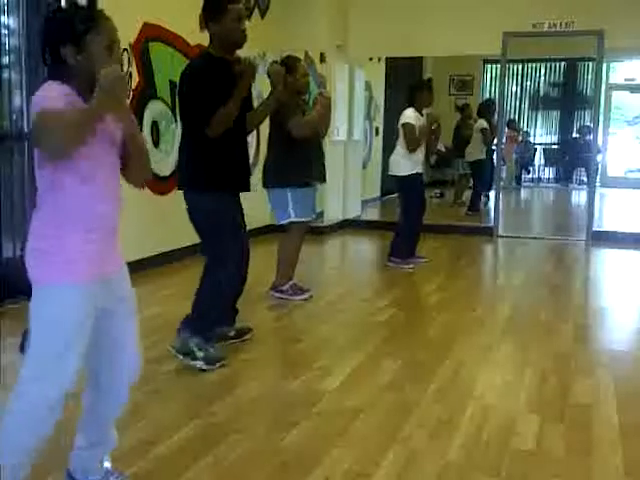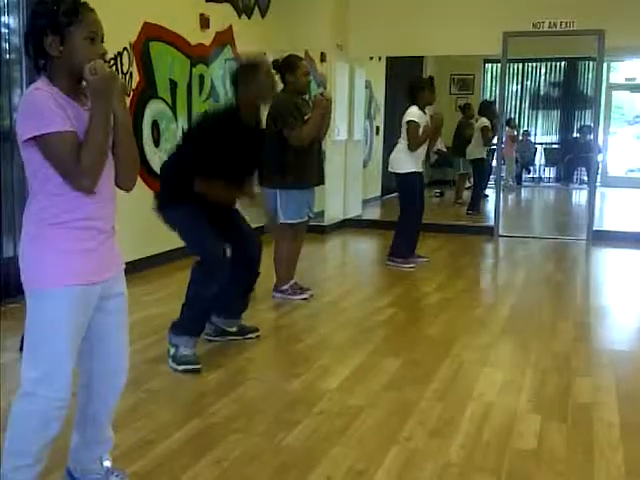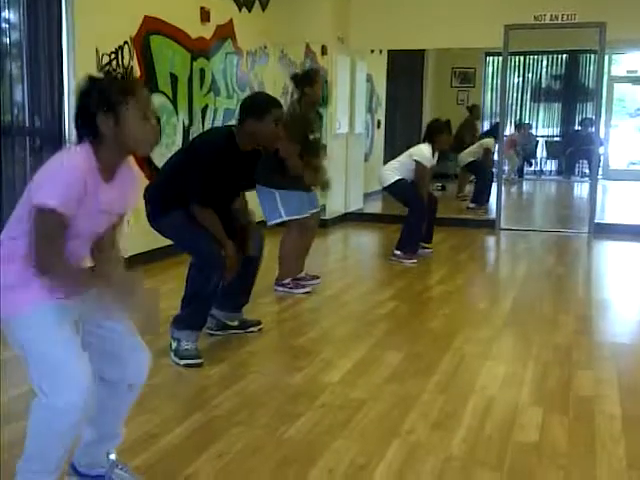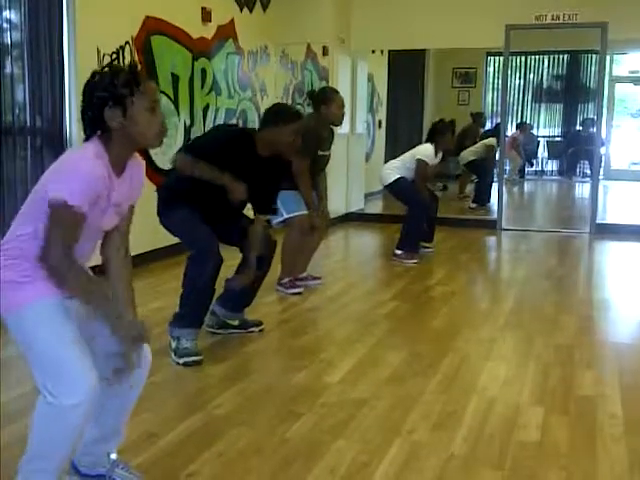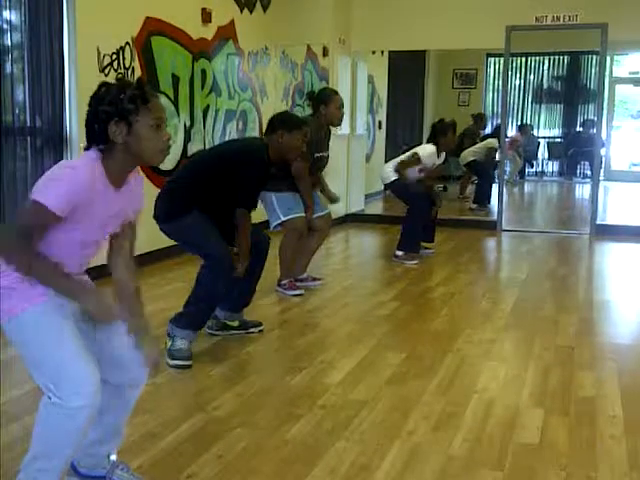
dt=0.5s
person 1, frame 1
left shoulder: (107, 108)
right shoulder: (56, 98)
left elbow: (140, 176)
right elbow: (52, 142)
left wrist: (124, 115)
right wrist: (102, 103)
left hip: (107, 263)
right hip: (64, 267)
left knee: (120, 369)
right knee: (48, 382)
person 1, frame 2
left shoulder: (92, 101)
right shoulder: (39, 101)
left elbow: (127, 179)
right elbow: (83, 177)
left wrist: (118, 108)
right wrist: (101, 105)
left hip: (105, 263)
right hip: (59, 269)
left knee: (109, 373)
right knee: (49, 386)
person 1, frame 3
left shoulder: (127, 175)
right shoulder: (70, 172)
left elbow: (103, 250)
right elbow: (45, 260)
left wrist: (128, 290)
right wrist: (112, 292)
left hip: (73, 287)
left knee: (131, 362)
right knee: (72, 388)
person 1, frame 4
left shoulder: (133, 168)
right shoulder: (84, 168)
left elbow: (116, 248)
right elbow: (54, 256)
left wrist: (129, 320)
right wrist: (114, 316)
left hip: (70, 278)
left knee: (133, 358)
right knee: (76, 388)
person 1, frame 5
left shoulder: (132, 180)
right shoulder: (76, 178)
left elbow: (121, 258)
left wrist: (141, 330)
right wrist: (82, 295)
left hip: (69, 286)
left knee: (130, 364)
right knee: (79, 388)
person 2, frame 1
left shoulder: (233, 68)
right shoulder: (200, 71)
left elbow: (243, 126)
right elbow: (212, 128)
left wrist: (275, 93)
right wrist: (242, 89)
left hip: (226, 179)
right hip: (204, 182)
left knee: (237, 252)
right knee: (225, 256)
left ankle: (221, 323)
right ankle: (193, 336)
person 2, frame 2
left shoulder: (253, 127)
right shoulder: (215, 124)
left elbow: (247, 177)
right elbow: (201, 183)
right wrist: (240, 197)
left hip: (213, 200)
right hip: (180, 199)
left knee: (249, 246)
right knee: (213, 257)
left ankle: (222, 320)
right ankle: (182, 338)
person 2, frame 3
left shoulder: (251, 152)
right shoulder: (213, 148)
left elbow: (237, 196)
right elbow: (200, 208)
left wrist: (249, 229)
right wrist: (228, 246)
left hip: (210, 204)
right hip: (168, 206)
left knee: (252, 242)
right knee: (210, 256)
left ankle: (224, 315)
right ankle: (183, 334)
person 2, frame 4
left shoulder: (276, 166)
right shoulder: (231, 138)
left elbow: (261, 218)
right elbow: (181, 160)
left wrist: (251, 266)
right wrist: (227, 180)
left hip: (219, 206)
right hip: (180, 202)
left knee: (265, 244)
right knee: (207, 252)
left ankle: (225, 314)
right ankle: (183, 333)
person 2, frame 5
left shoulder: (256, 152)
right shoulder: (256, 158)
left elbow: (237, 204)
right elbow: (242, 213)
right wrist: (242, 257)
left hip: (204, 206)
right hip: (177, 208)
left knee: (259, 242)
right knee: (221, 259)
left ankle: (226, 315)
right ankle: (181, 334)
person 3, frame 1
left shoulder: (300, 102)
right shoulder: (284, 103)
left elbow: (319, 134)
right elbow: (300, 129)
left wrist: (325, 108)
right wrist: (319, 109)
left hip: (303, 177)
right hip: (287, 178)
left knee: (299, 229)
right knee: (295, 228)
left ankle: (288, 281)
right ankle: (280, 285)
person 3, frame 2
left shoulder: (302, 102)
right shoulder: (283, 104)
left elbow: (319, 136)
right elbow: (299, 139)
left wrist: (326, 110)
right wrist: (318, 111)
left hip: (302, 177)
right hip: (284, 179)
left knee: (299, 229)
right knee: (288, 230)
left ankle: (289, 280)
right ankle: (281, 286)
person 3, frame 3
left shoulder: (315, 115)
right shoulder: (297, 116)
left elbow: (313, 151)
right elbow: (288, 155)
left wrist: (320, 173)
right wrist: (311, 178)
left hip: (297, 179)
right hip: (278, 179)
left knee: (312, 221)
right knee: (296, 225)
left ankle: (297, 273)
right ankle: (283, 279)
person 3, frame 4
left shoulder: (327, 132)
right shoulder: (308, 130)
left elbow: (319, 170)
right elbow: (300, 170)
left wrist: (323, 201)
right wrist: (311, 206)
left hip: (298, 182)
left knee: (320, 222)
right knee: (299, 223)
left ankle: (299, 273)
right ankle: (284, 279)
person 3, frame 5
left shoulder: (324, 132)
right shoulder: (307, 131)
right elbow: (299, 172)
left wrist: (325, 190)
right wrist: (310, 205)
left hip: (298, 184)
right hip: (276, 183)
left knee: (322, 223)
right knee: (297, 226)
left ankle: (299, 274)
right ankle: (284, 280)
person 4, frame 1
left shoulder: (422, 116)
right shoulder: (409, 115)
left elbow: (426, 147)
right elbow: (411, 146)
left wrist: (432, 129)
right wrist: (427, 128)
left hip: (415, 169)
right hip: (405, 169)
left knee: (418, 209)
right knee: (410, 211)
left ankle: (408, 253)
right ankle: (396, 256)
person 4, frame 2
left shoulder: (423, 114)
right shoulder: (414, 114)
left elbow: (426, 145)
right elbow: (413, 145)
left wrist: (436, 129)
right wrist: (431, 130)
left hip: (414, 167)
right hip: (405, 166)
left knee: (417, 210)
right knee: (409, 211)
left ankle: (408, 253)
right ankle: (396, 256)
person 4, frame 3
left shoulder: (433, 152)
right shoulder: (424, 153)
left elbow: (425, 184)
right elbow: (421, 185)
left wrist: (428, 203)
right wrist: (424, 208)
left hip: (403, 178)
right hip: (391, 177)
left knee: (431, 202)
right knee: (418, 206)
left ankle: (419, 242)
right ankle: (401, 251)
person 4, frame 4
left shoulder: (438, 152)
right shoulder: (427, 151)
left elbow: (426, 178)
right elbow: (418, 181)
left wrist: (429, 200)
right wrist: (427, 202)
left hip: (405, 177)
right hip: (392, 176)
left knee: (432, 201)
right knee: (418, 204)
left ankle: (420, 242)
right ankle: (402, 251)
person 4, frame 5
left shoulder: (441, 154)
right shoulder: (429, 151)
left elbow: (428, 178)
right elbow: (399, 167)
left wrist: (436, 199)
right wrist: (411, 186)
right hip: (393, 174)
left knee: (430, 202)
right knee: (419, 204)
left ankle: (422, 243)
right ankle: (403, 251)
